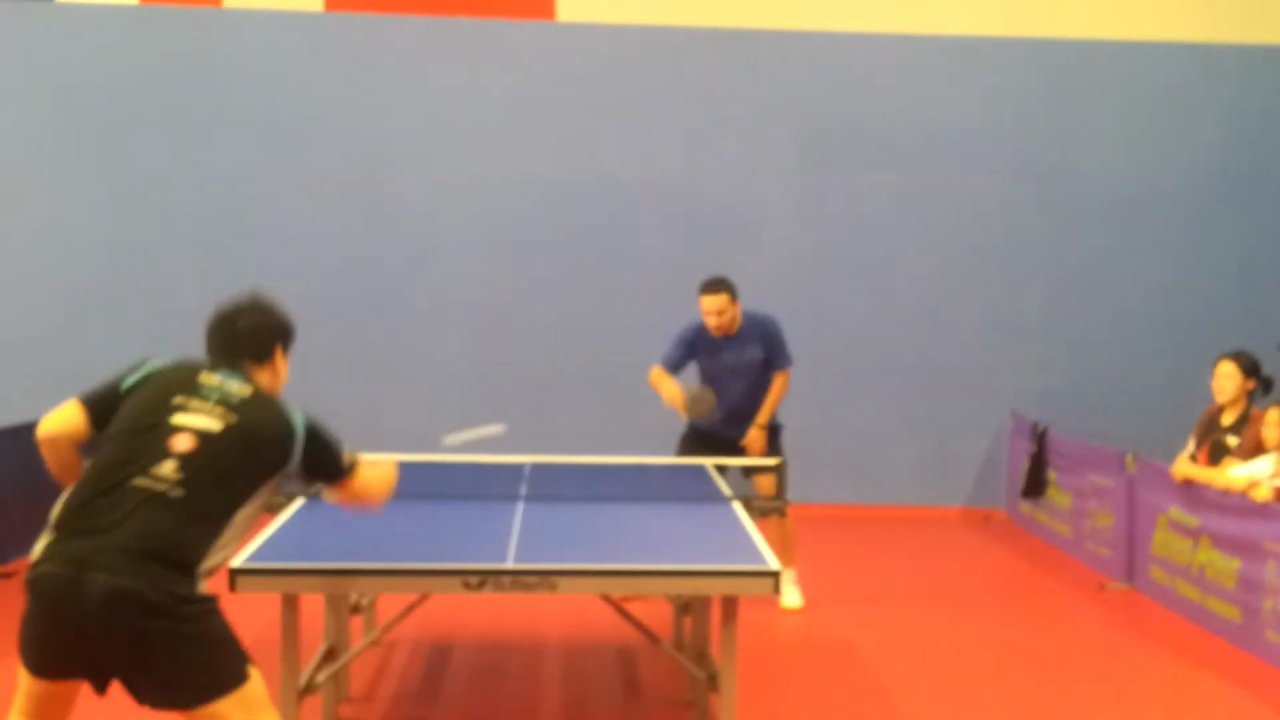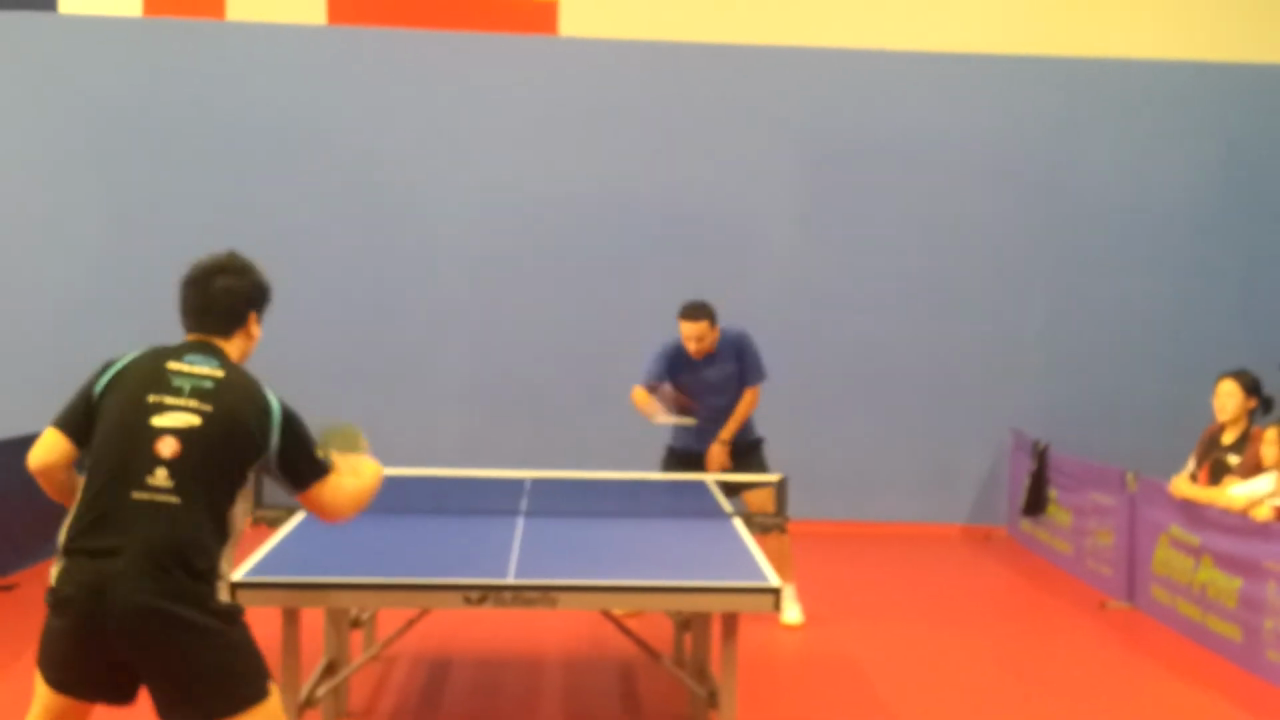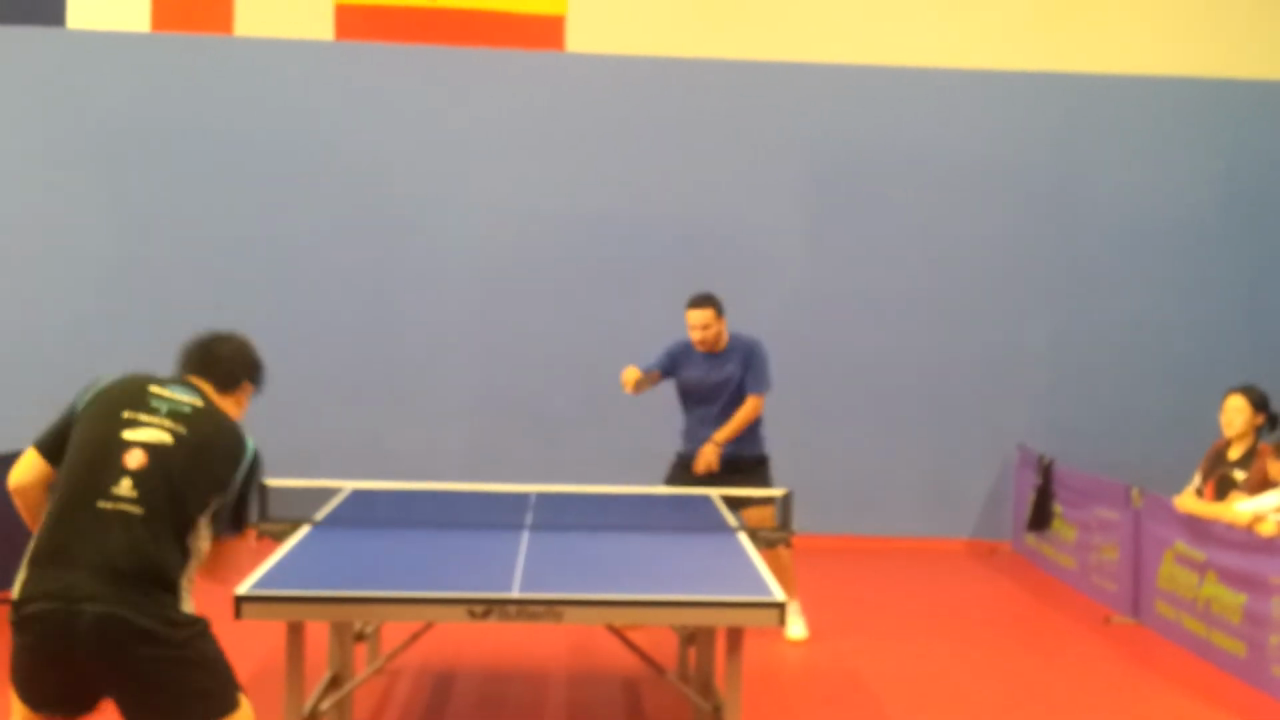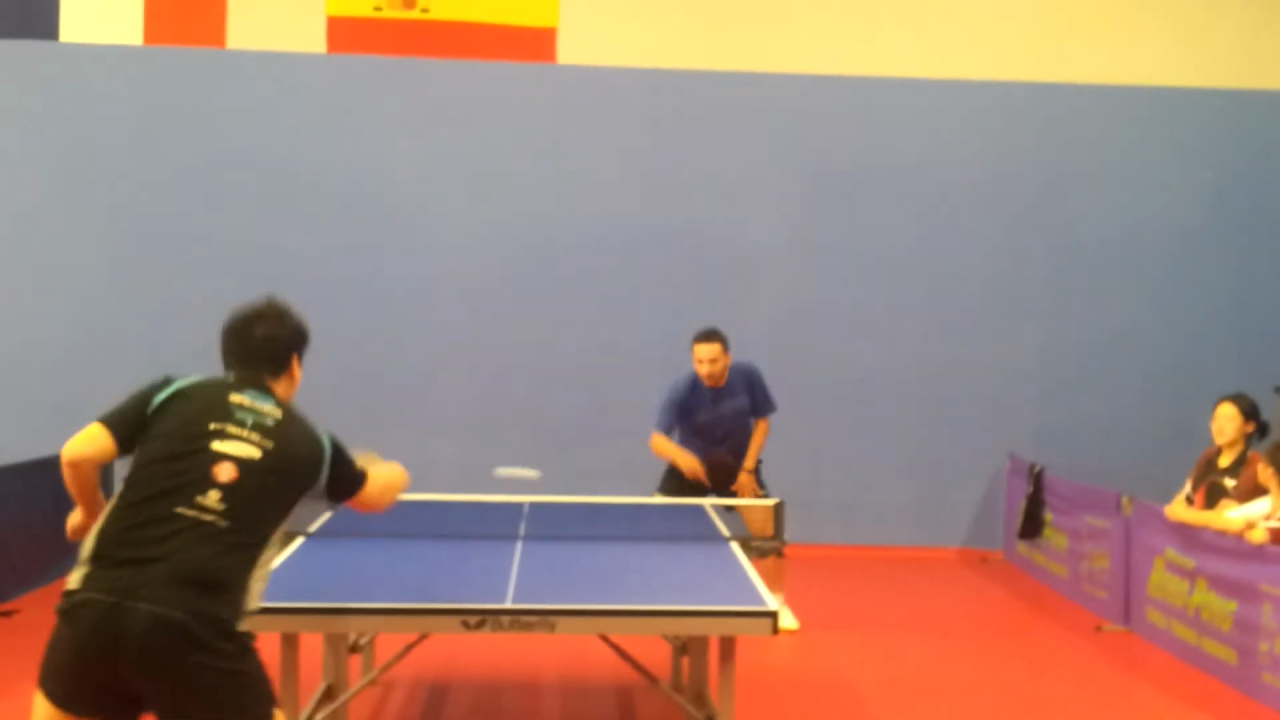
dt=1s
person 1, frame 1
left shoulder: (151, 376)
right shoulder: (284, 425)
left elbow: (52, 433)
right elbow: (370, 488)
right wrist: (381, 470)
left hip: (59, 571)
right hip: (154, 596)
person 1, frame 2
left shoulder: (122, 372)
right shoulder: (262, 407)
left elbow: (43, 462)
right elbow: (334, 504)
right wrist: (369, 473)
left hip: (83, 588)
right hip: (180, 608)
person 1, frame 3
left shoulder: (103, 395)
right shoulder: (232, 445)
left elbow: (23, 482)
right elbow: (218, 565)
left hip: (45, 604)
right hip: (146, 622)
person 1, frame 4
left shoulder: (171, 395)
right shoulder: (308, 445)
left elbow: (77, 456)
right elbow: (375, 493)
left wrist: (93, 513)
right wrist: (393, 474)
left hip: (99, 604)
right hip: (196, 629)
person 2, frame 1
left shoulder: (765, 327)
right shoulder: (694, 335)
left elbow: (781, 376)
right elbow: (657, 373)
left wrist: (760, 425)
right wrist: (667, 387)
left hip: (755, 430)
right hip: (706, 431)
left knee: (774, 502)
left ankle: (788, 578)
person 2, frame 2
left shoulder: (740, 342)
right shoulder: (671, 354)
left elbow: (751, 392)
right elbow: (640, 393)
left wrist: (723, 441)
right wrist: (650, 402)
left hip: (738, 445)
right hip: (686, 450)
left knee: (768, 517)
left ankle: (787, 594)
person 2, frame 3
left shoulder: (749, 349)
right shoulder: (679, 352)
left elbow: (754, 404)
right elbow: (646, 380)
left wrist: (717, 443)
right wrist: (633, 376)
left hip: (745, 459)
right hip: (694, 457)
left knee: (767, 533)
left ankle: (791, 608)
person 2, frame 4
left shoulder: (748, 375)
right shoulder: (682, 391)
left elbow: (762, 420)
right elbow: (657, 440)
left wrist: (748, 468)
right wrist: (681, 457)
left hip: (738, 468)
right hip: (691, 468)
left knee: (767, 533)
left ankle: (777, 603)
